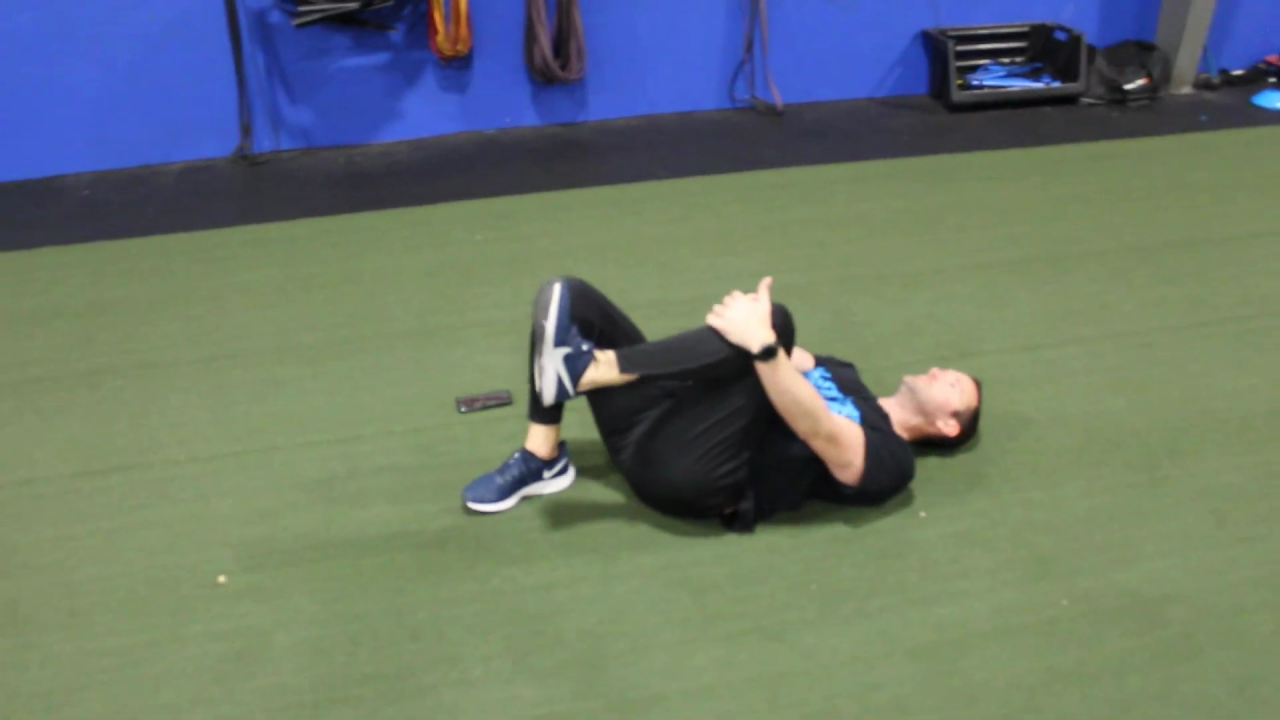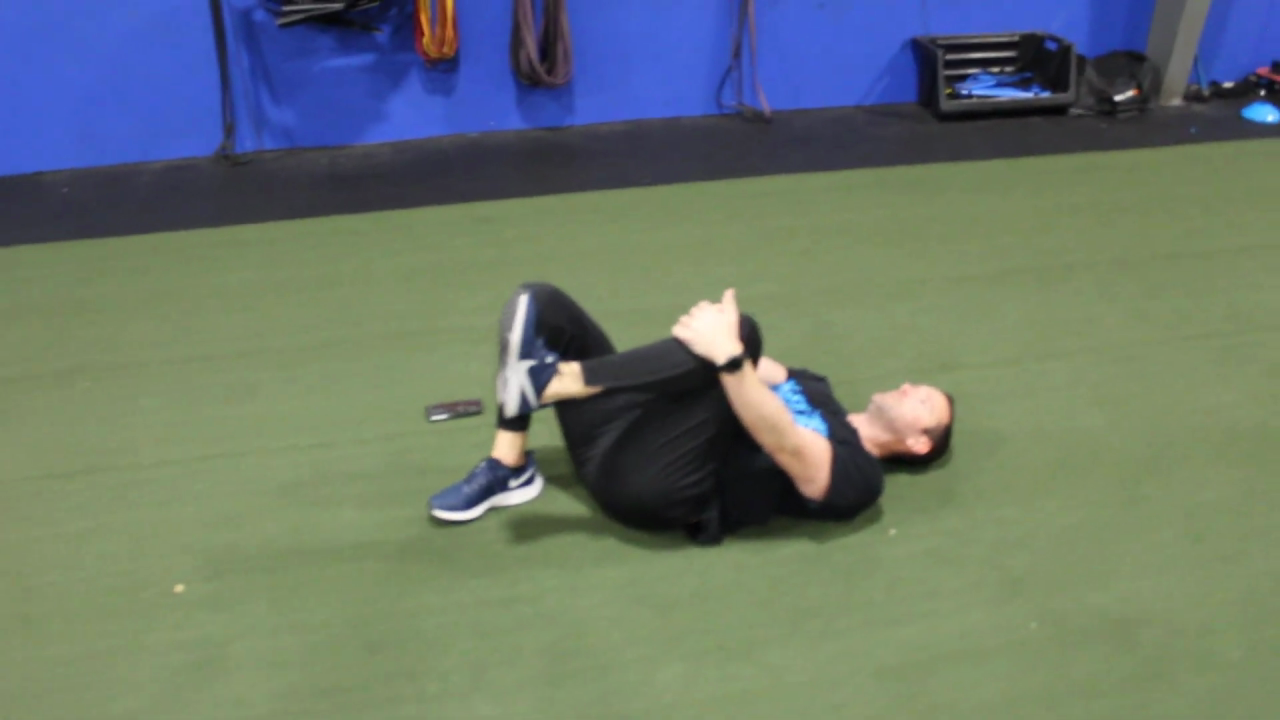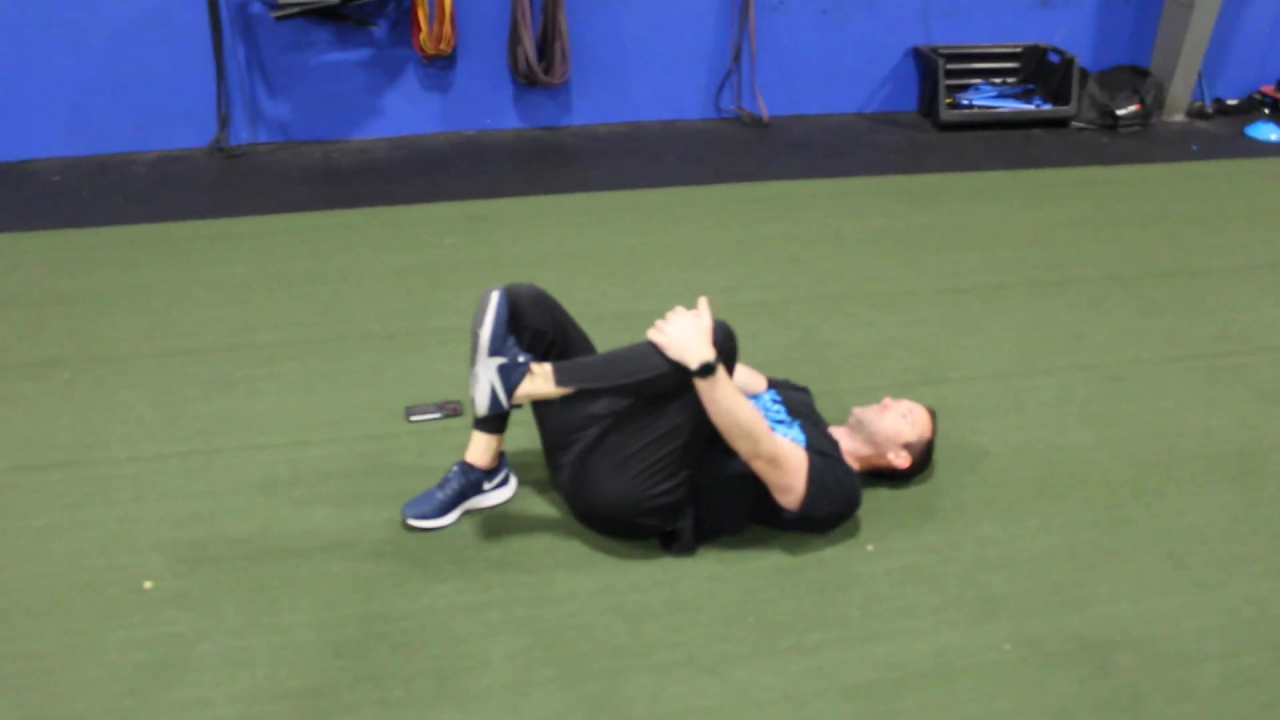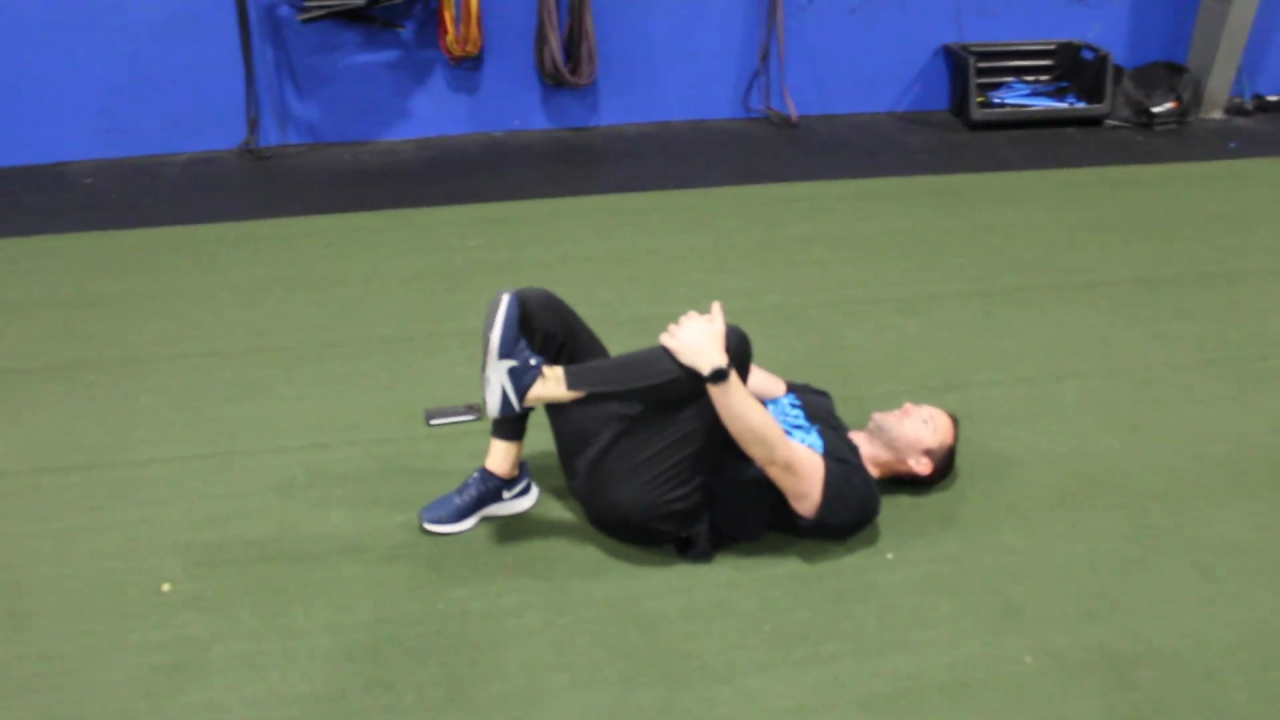
dt=0.2s
person 1, frame 1
left shoulder: (889, 462)
right shoulder: (843, 376)
left elbow: (818, 431)
right elbow: (790, 362)
left wrist: (760, 343)
right wrist: (751, 324)
left hip: (687, 472)
right hip: (659, 423)
left knee: (773, 323)
right knee: (568, 297)
left ankle: (586, 370)
right ankle: (541, 460)
person 1, frame 2
left shoulder: (857, 477)
right shoulder: (814, 390)
left elbow: (784, 445)
right elbow: (760, 374)
left wrist: (727, 354)
right wrist: (715, 337)
left hip: (652, 484)
right hip: (625, 433)
left knee: (741, 335)
right knee: (543, 302)
left ankle: (549, 380)
right ankle: (508, 470)
person 1, frame 3
left shoulder: (835, 490)
right shoulder: (795, 400)
left elbow: (761, 453)
right elbow: (740, 380)
left wrist: (700, 360)
right wrist: (691, 345)
left hip: (626, 491)
right hip: (602, 437)
left knee: (715, 340)
right knee: (523, 302)
left ankle: (521, 382)
right ankle: (481, 474)
person 1, frame 4
left shoulder: (853, 495)
right shoulder: (815, 405)
left elbow: (777, 460)
right elbow: (759, 385)
left wrist: (712, 366)
right wrist: (707, 350)
left hip: (641, 498)
right hip: (620, 445)
left knee: (728, 347)
right knee: (534, 308)
left ankle: (534, 383)
right ankle: (501, 481)
